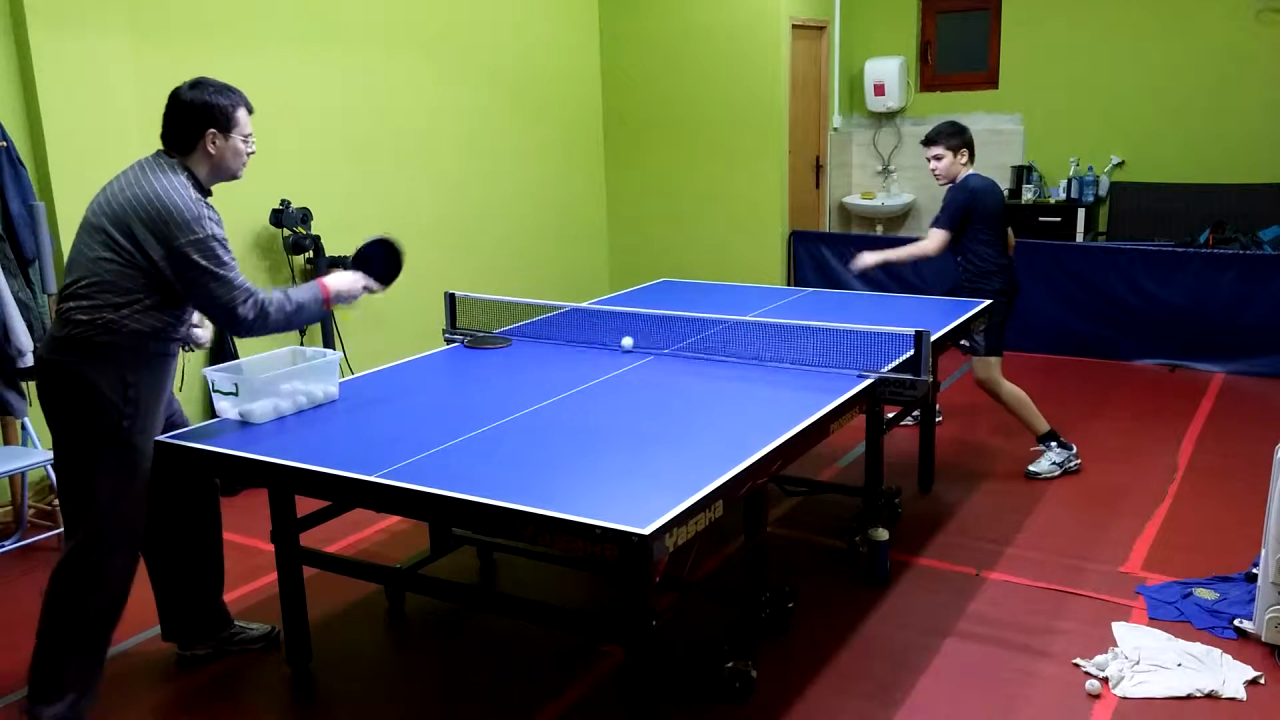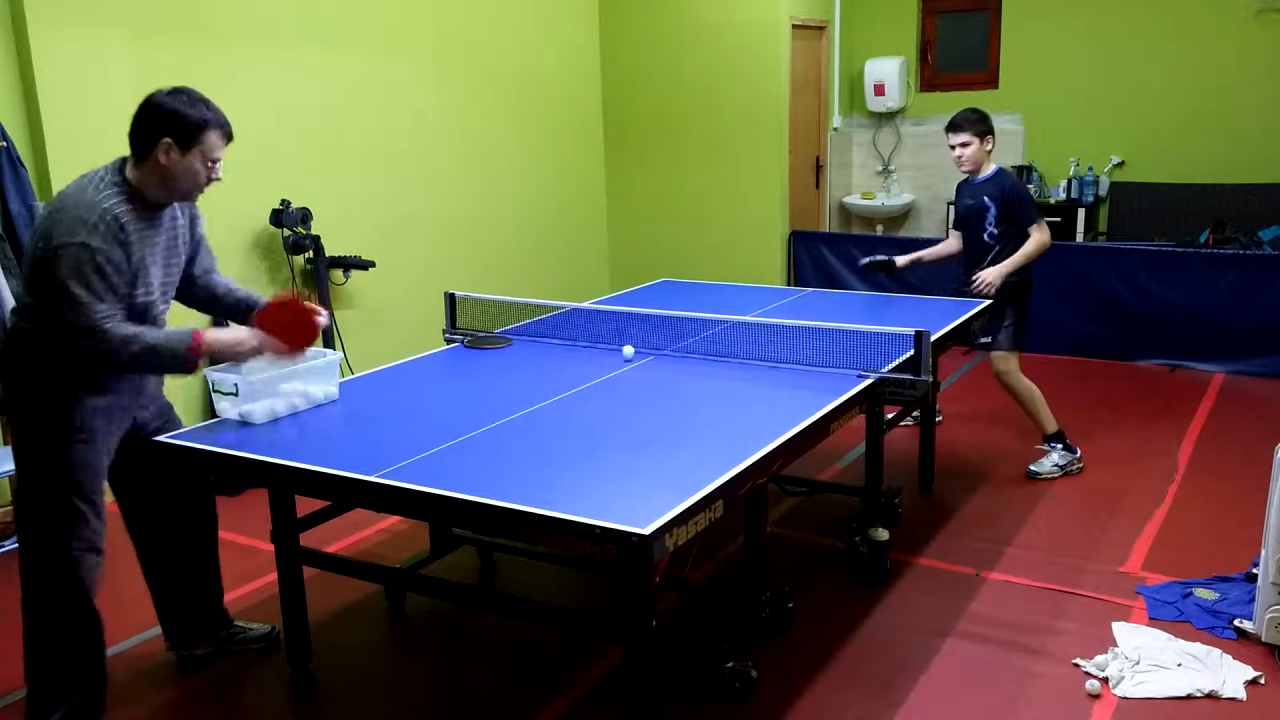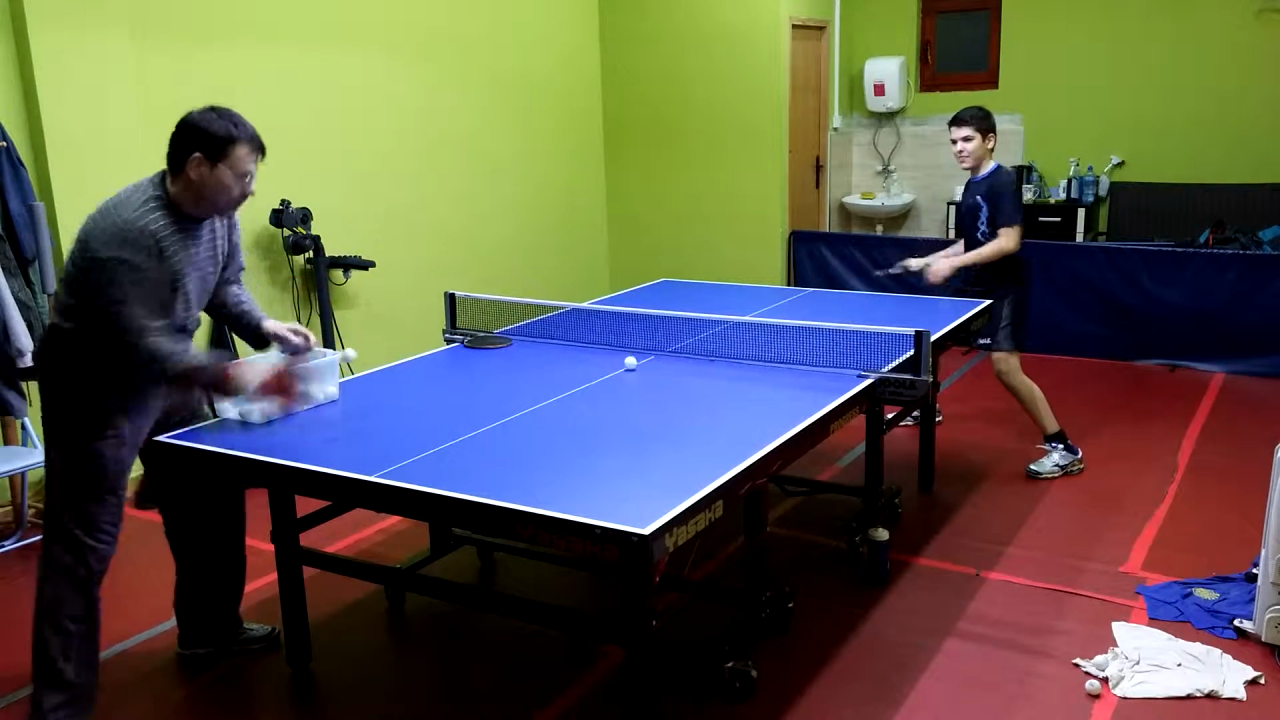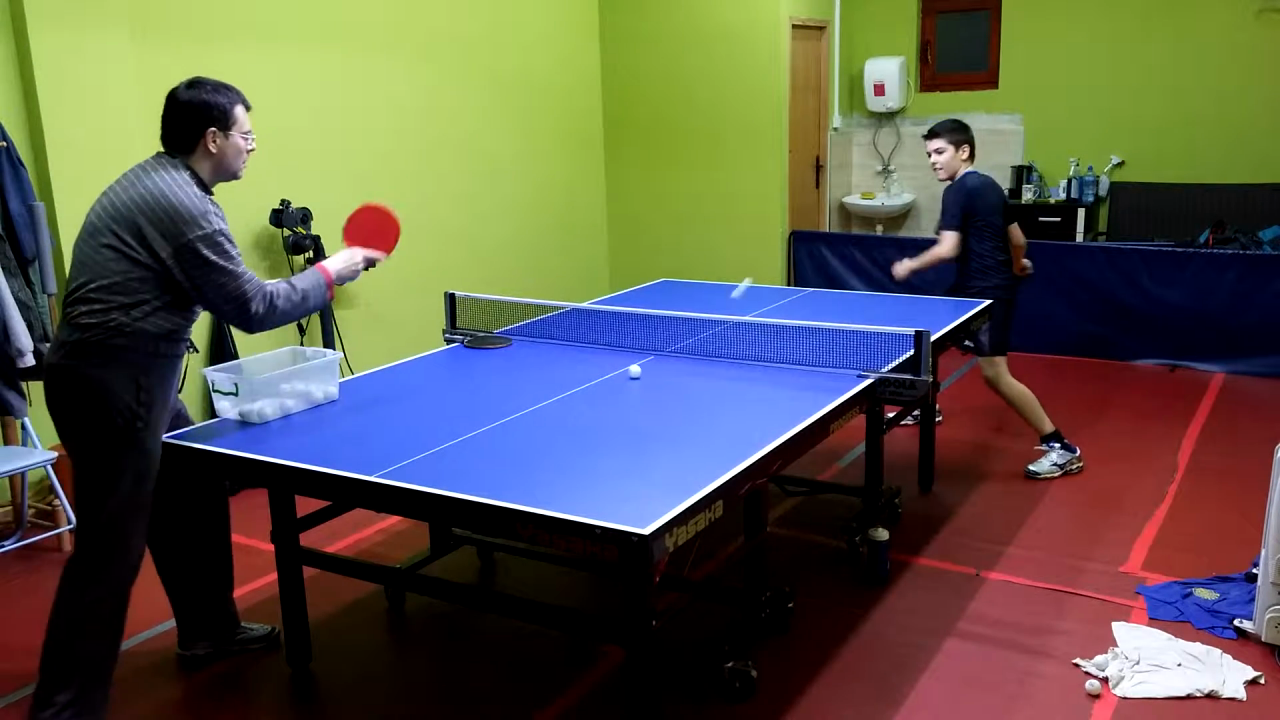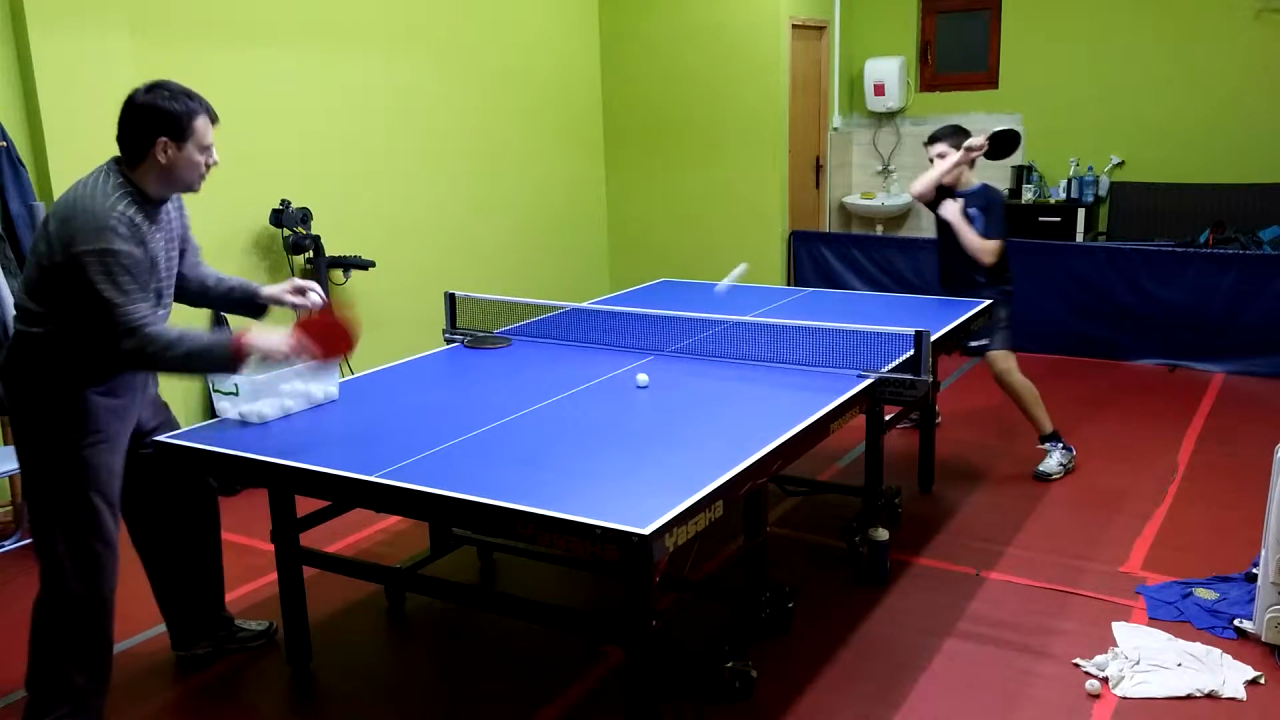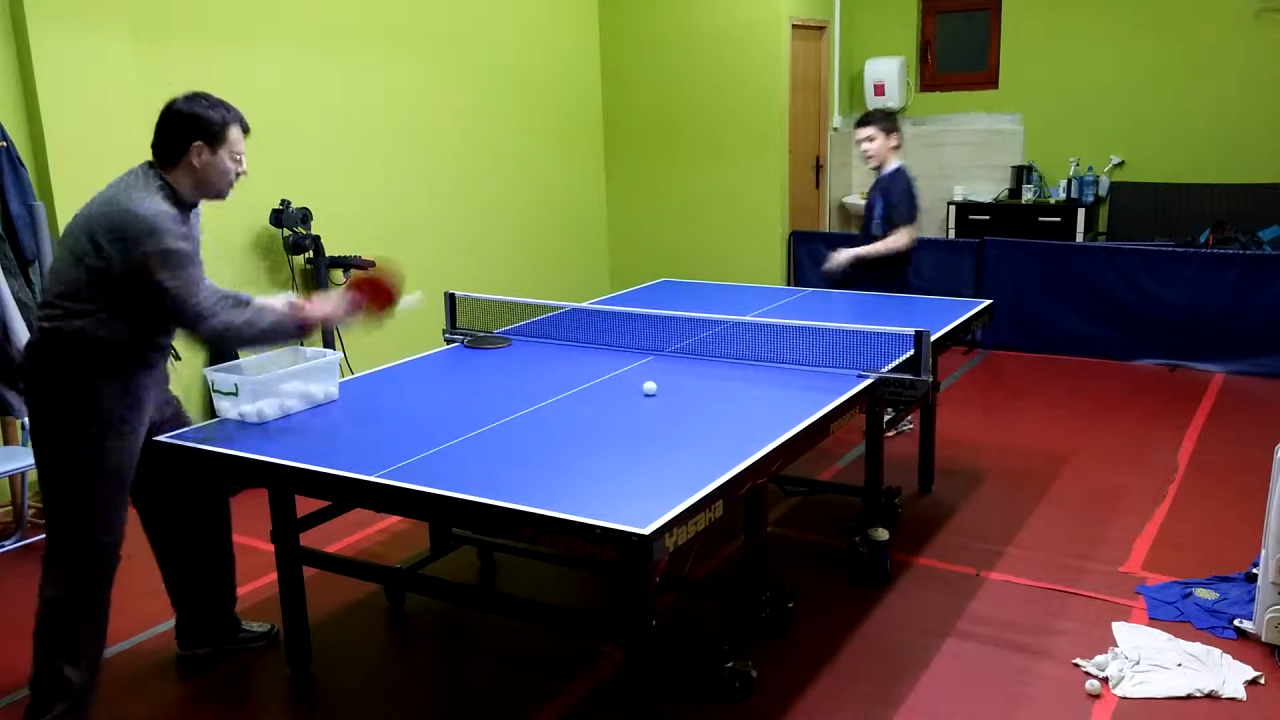
dt=0.4s
person 1, frame 1
left shoulder: (155, 182)
right shoulder: (179, 209)
right elbow: (243, 313)
left wrist: (192, 311)
right wrist: (326, 292)
left hip: (129, 371)
right hip: (100, 381)
left knee: (186, 498)
right knee: (104, 545)
left ankle: (201, 627)
person 1, frame 2
left shoulder: (178, 206)
right shoulder: (87, 217)
left elbow: (198, 282)
right elbow: (91, 336)
left wrist: (264, 311)
right wrist: (203, 345)
left hip: (131, 384)
right hip: (60, 396)
left knee: (183, 502)
right knee: (70, 561)
left ankle: (199, 629)
person 1, frame 3
left shoulder: (216, 217)
right shoulder: (129, 230)
left elbow: (224, 289)
right elbow: (142, 345)
left wrist: (268, 329)
right wrist: (227, 375)
left hip: (166, 381)
right hip: (93, 389)
left knee: (215, 495)
right knee: (82, 546)
left ankle: (209, 628)
person 1, frame 4
left shoulder: (157, 183)
right shoulder: (182, 206)
right elbow: (251, 308)
right wrist: (327, 273)
left hip: (132, 374)
right hip: (109, 383)
left knee: (193, 498)
right knee: (112, 544)
left ankle: (208, 628)
person 1, frame 5
left shoulder: (165, 201)
right shoulder: (99, 218)
left elbow: (187, 279)
right elbow: (139, 334)
left wrist: (263, 296)
right wrist: (244, 345)
left hip: (129, 383)
right hip: (65, 398)
left knee: (184, 502)
right knee: (83, 562)
left ankle: (201, 628)
person 1, frame 6
left shoulder: (167, 204)
right shoulder: (144, 218)
left elbow: (194, 298)
right elbow: (209, 324)
left wrist: (262, 307)
right wrist: (304, 316)
left hip: (132, 383)
right hip: (81, 392)
left knee: (196, 497)
right knee: (87, 553)
left ankle: (208, 627)
person 2, frame 1
left shoulder: (962, 191)
right shoulder: (988, 188)
left elbow: (933, 246)
right elbow: (1008, 242)
left wrist: (878, 257)
left hip: (988, 293)
right hip: (983, 288)
left knee: (986, 376)
left ankle: (1060, 448)
person 2, frame 2
left shoulder: (1008, 185)
right shoulder: (963, 189)
left elbow: (1042, 237)
left wrist: (1004, 270)
right wrist: (912, 257)
left hip: (1005, 290)
right hip: (972, 287)
left knee: (1004, 368)
left ankle: (1063, 448)
person 2, frame 3
left shoulder: (1002, 182)
right shoulder: (972, 185)
left elbow: (1009, 243)
left wrist: (952, 263)
right wrist: (930, 260)
left hip: (1002, 289)
right hip: (976, 287)
left knee: (1005, 368)
left ankle: (1064, 448)
person 2, frame 4
left shoulder: (961, 190)
right shoulder: (987, 186)
left elbow: (948, 250)
right elbow: (1017, 237)
left wrist: (909, 267)
right wrist: (1018, 263)
left hip: (990, 291)
right hip: (973, 288)
left knee: (993, 373)
left ankle: (1062, 448)
person 2, frame 5
left shoulder: (989, 198)
right shoulder: (941, 192)
left elbow: (988, 257)
right elbow: (917, 191)
left wrist: (956, 220)
right wrist: (947, 165)
left hip: (989, 295)
right hip: (950, 293)
left knee: (1005, 368)
left ankle: (1056, 444)
right ankle: (922, 410)
person 2, frame 6
left shoulder: (897, 183)
right shoulder: (886, 181)
left elbow: (904, 240)
left wrist: (853, 254)
right wrist: (856, 256)
left hip: (883, 284)
right hip: (879, 280)
